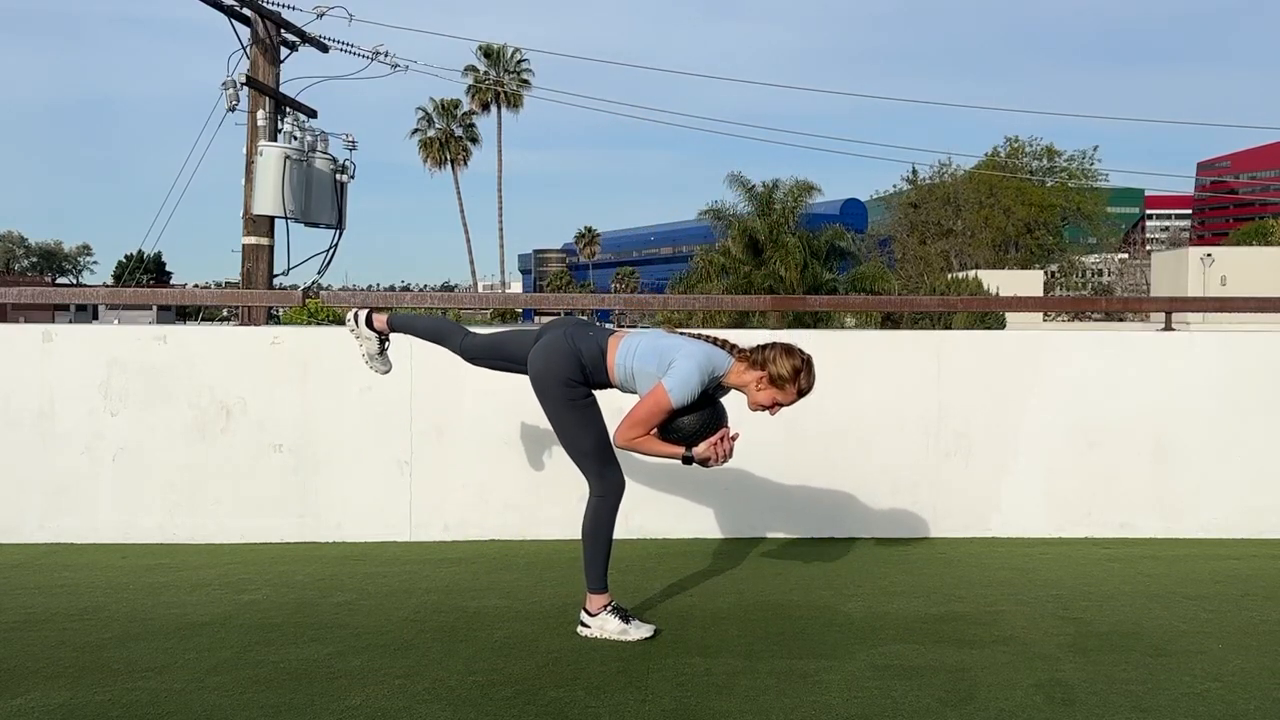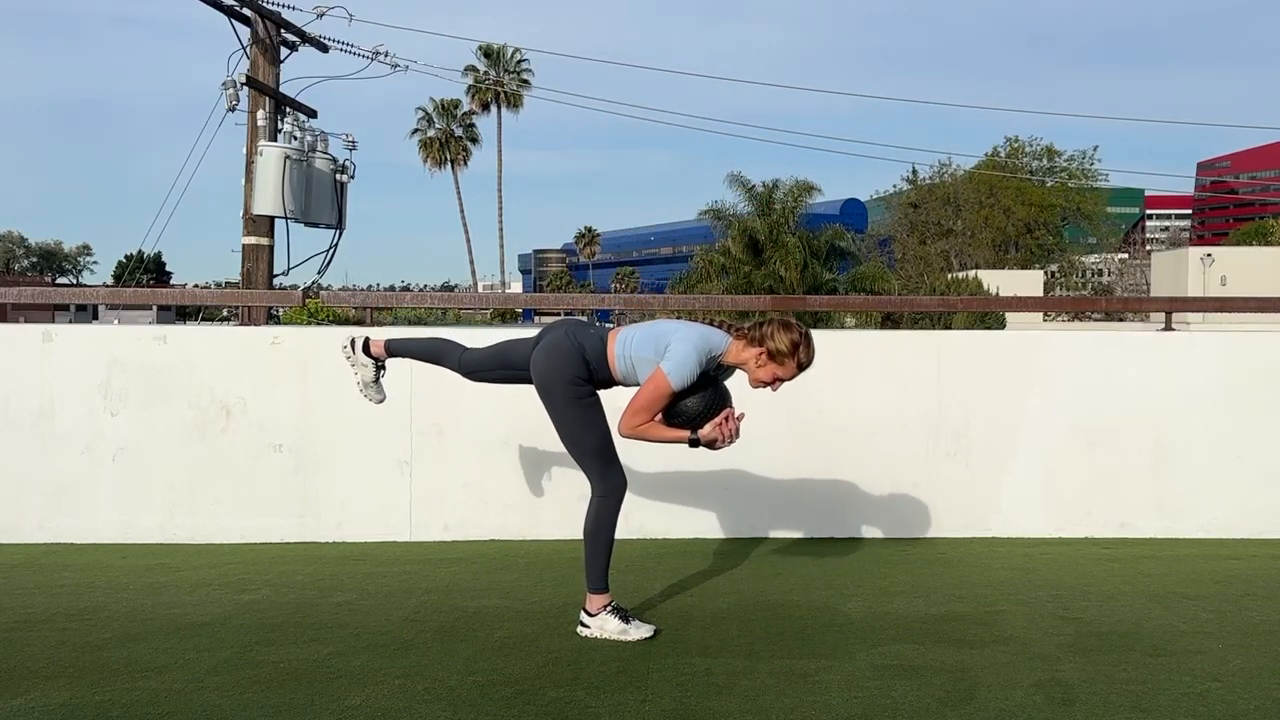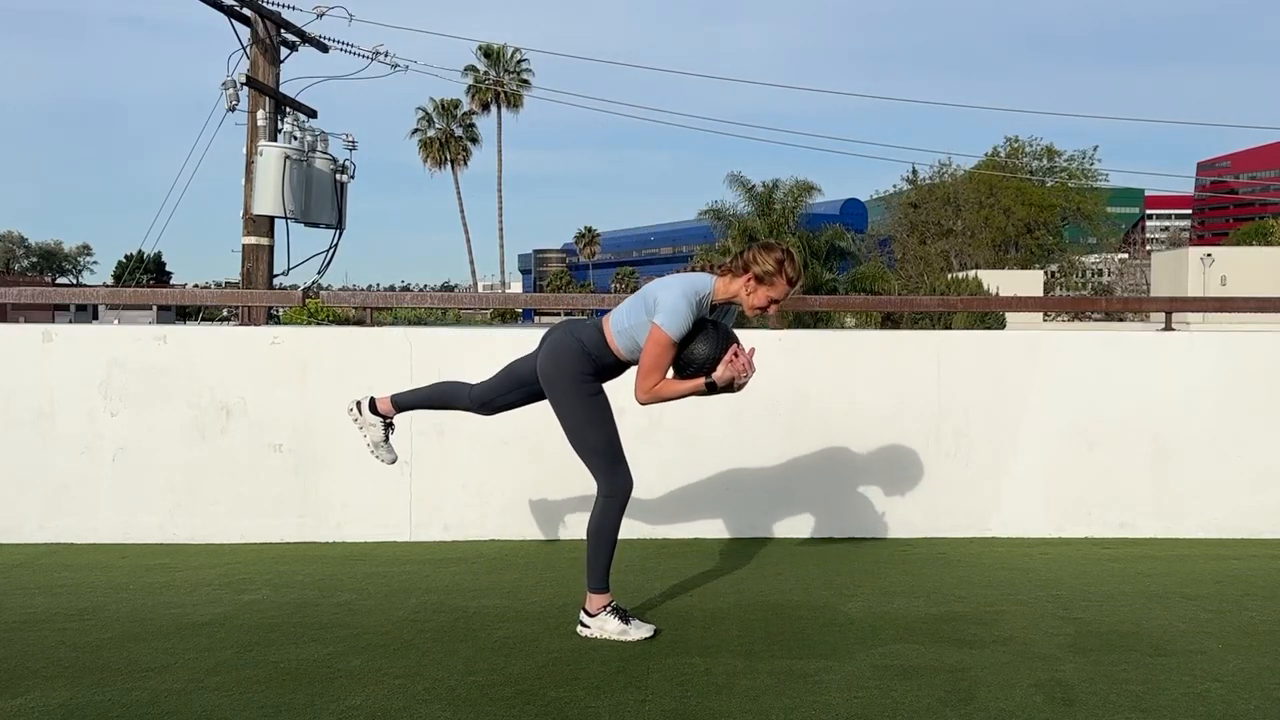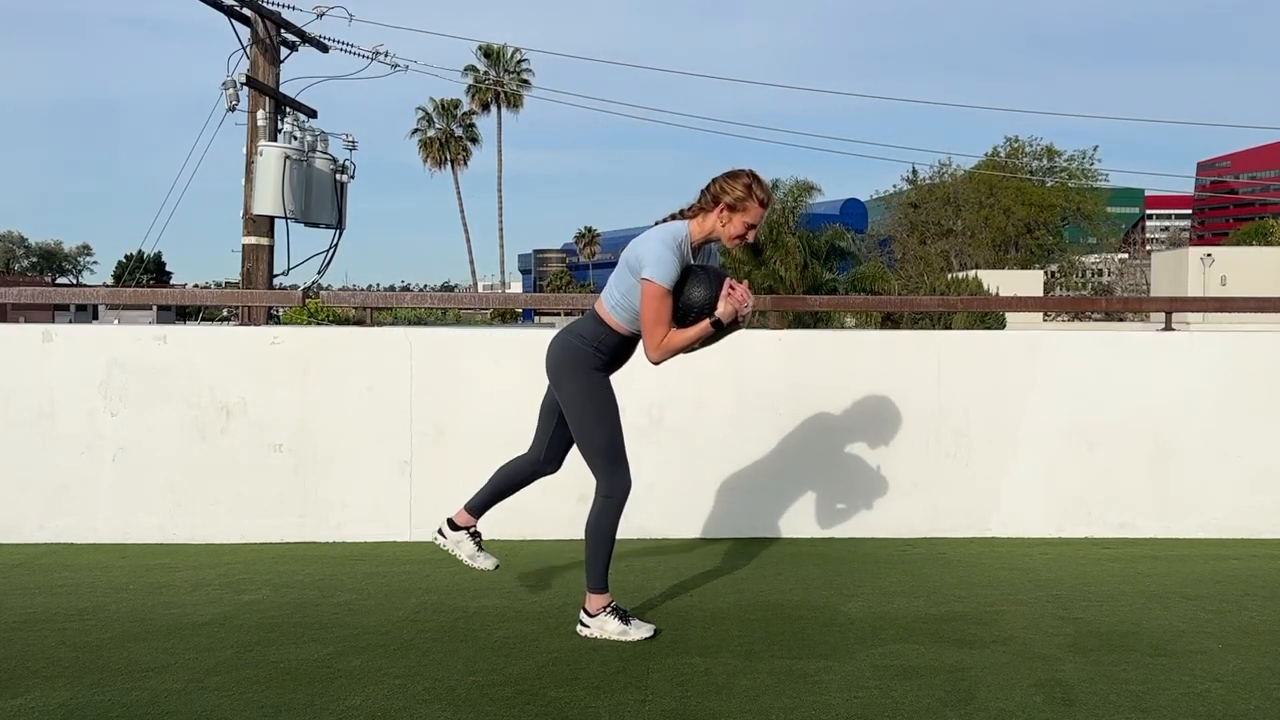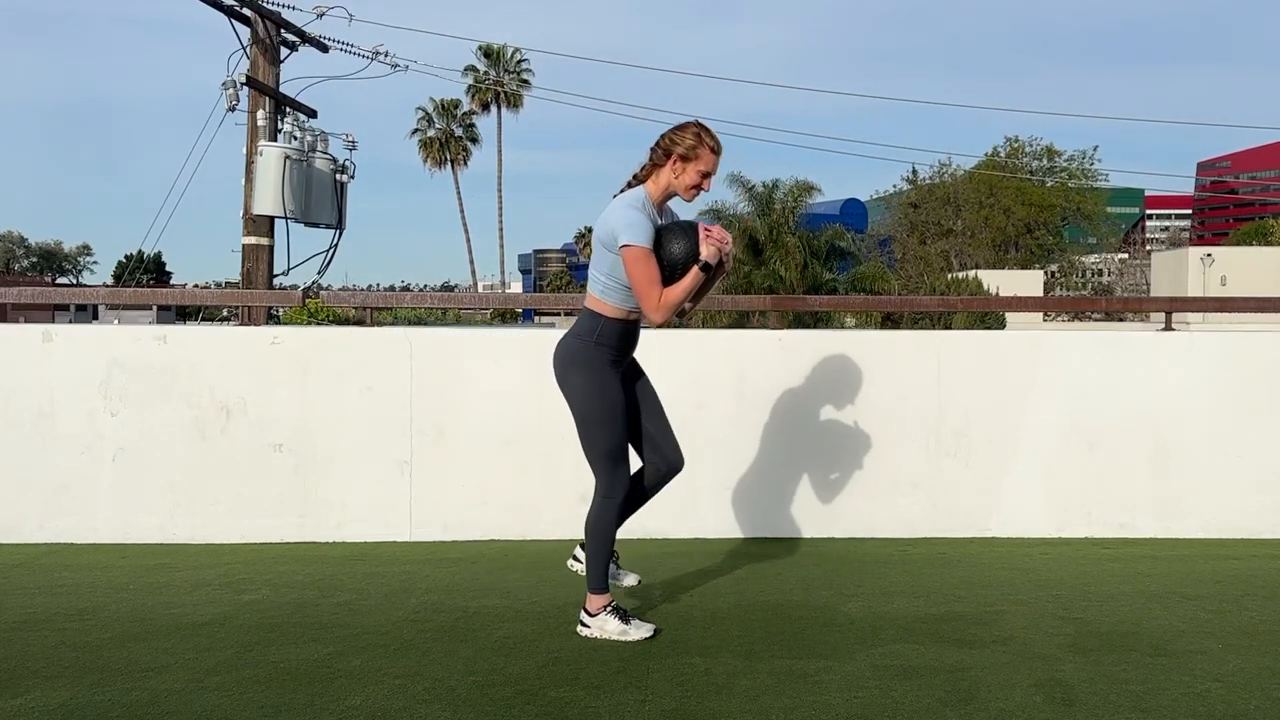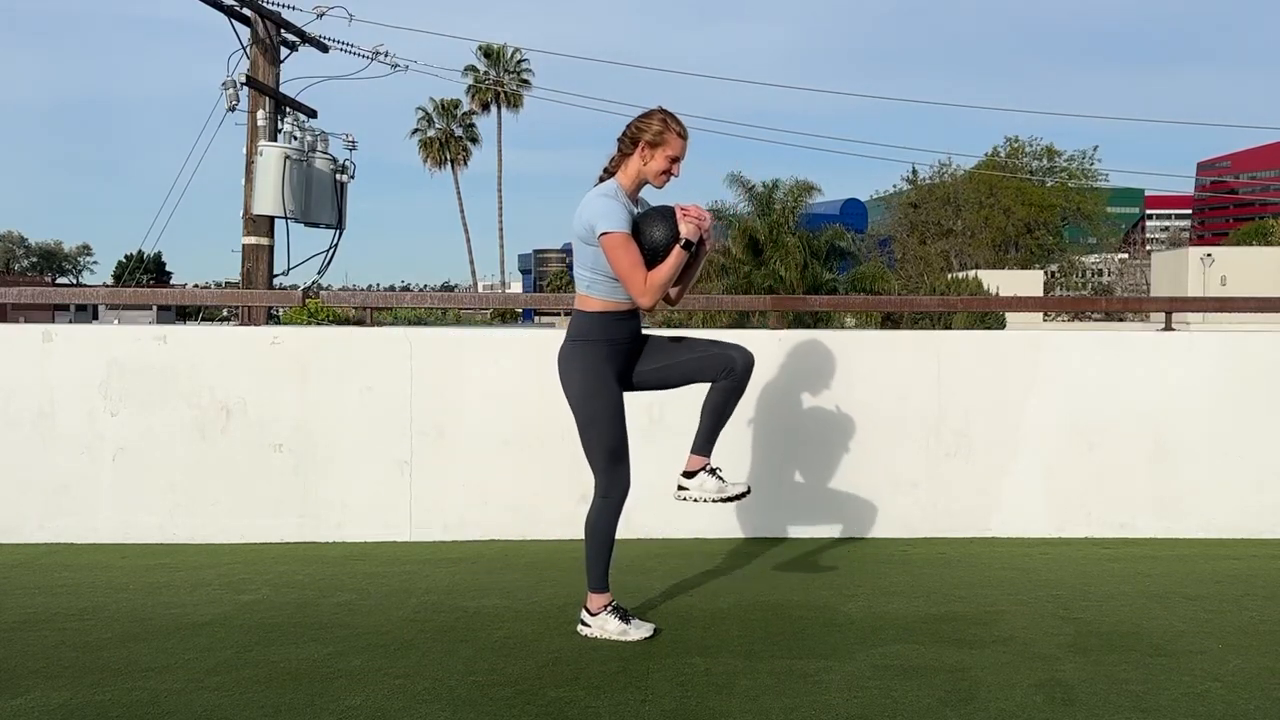
dt=0.2s
person 1, frame 1
left shoulder: (722, 366)
right shoulder: (695, 374)
left elbow: (666, 420)
right elbow: (626, 435)
left wrist: (705, 444)
right wrist: (692, 456)
left hip: (567, 339)
right hip: (560, 367)
left knee: (471, 346)
right knee: (607, 485)
left ankle: (375, 324)
right ankle: (596, 610)
person 1, frame 2
left shoulder: (721, 348)
right shoulder: (694, 352)
left elbow: (675, 407)
right elbow: (631, 425)
left wrist: (711, 431)
right wrist: (699, 437)
left hip: (569, 342)
right hip: (564, 368)
left knee: (470, 360)
right knee: (610, 486)
left ankle: (373, 349)
right ankle: (595, 611)
person 1, frame 3
left shoulder: (714, 299)
right shoulder: (683, 298)
right elbow: (647, 391)
left wrist: (726, 377)
right wrist: (713, 380)
left hip: (568, 348)
right hip: (573, 368)
left knee: (482, 399)
right knee: (616, 485)
left ankle: (379, 408)
right ankle: (596, 612)
person 1, frame 4
left shoulder: (698, 248)
right shoulder: (666, 250)
left elbow: (677, 336)
right elbow: (658, 350)
left wrist: (729, 315)
right wrist: (718, 319)
left hip: (585, 354)
right hip: (582, 358)
left knee: (543, 459)
right knee: (615, 482)
left ankle: (459, 524)
right ankle: (595, 611)
person 1, frame 5
left shoulder: (664, 213)
right shoulder: (629, 215)
left elbow: (681, 308)
right elbow: (656, 311)
left wrist: (717, 266)
right wrist: (705, 263)
left hip: (618, 353)
right hip: (589, 354)
left knee: (665, 463)
right knee: (614, 480)
left ankle: (592, 550)
right ankle: (596, 612)
person 1, frame 6
left shoulder: (638, 205)
right shoulder: (603, 204)
left elbow: (672, 293)
right elbow: (645, 294)
left wrist: (700, 247)
right wrist: (686, 242)
left hip: (630, 346)
right hip: (591, 351)
left knee: (735, 360)
right knee: (613, 482)
left ankle: (695, 470)
right ankle: (596, 611)
